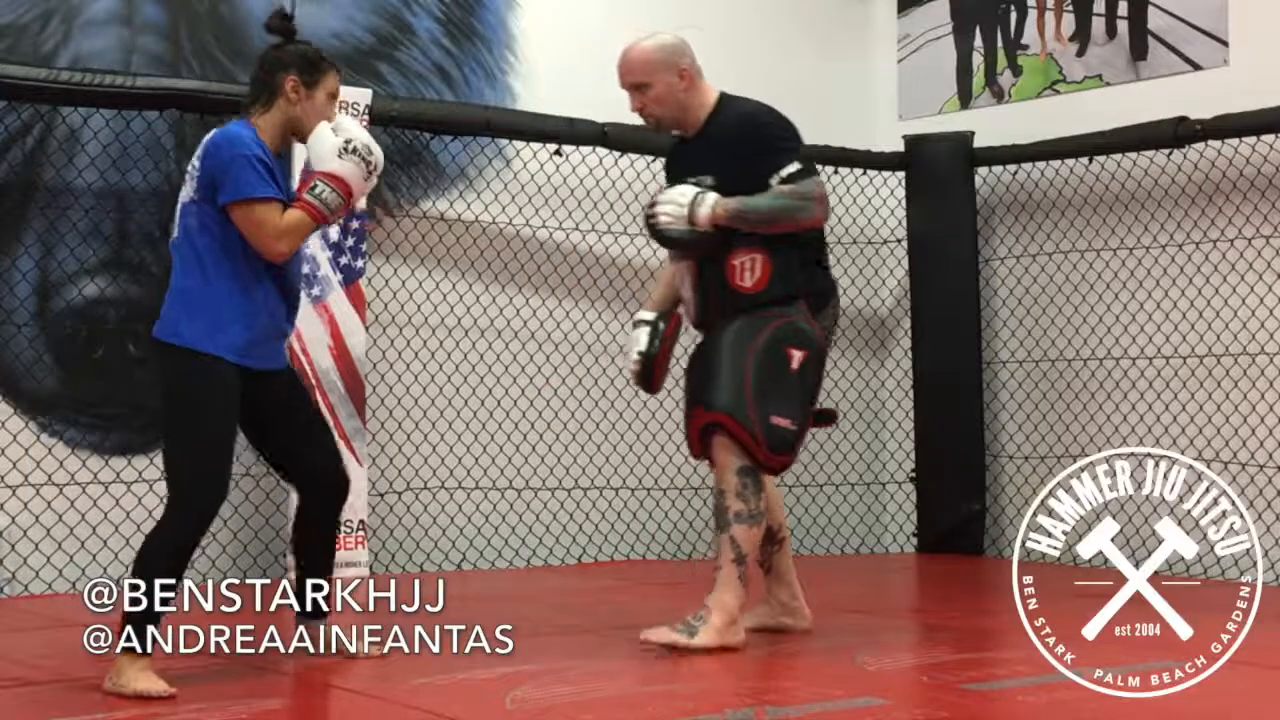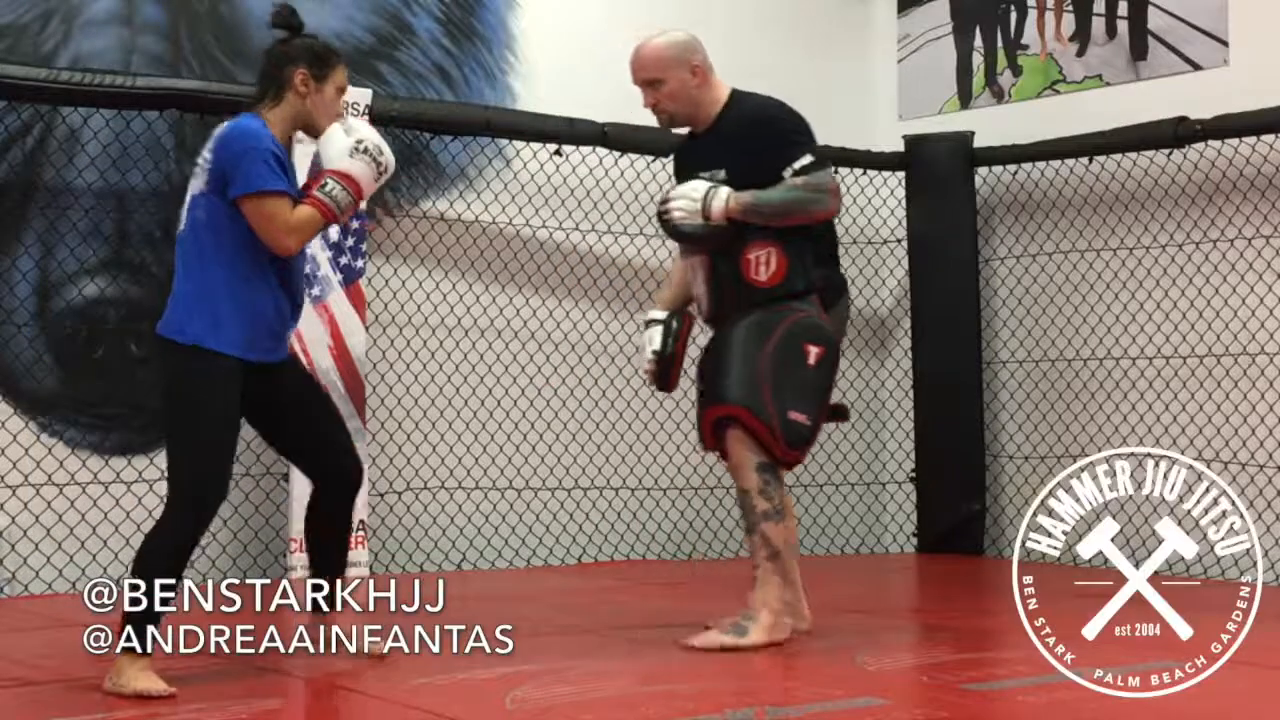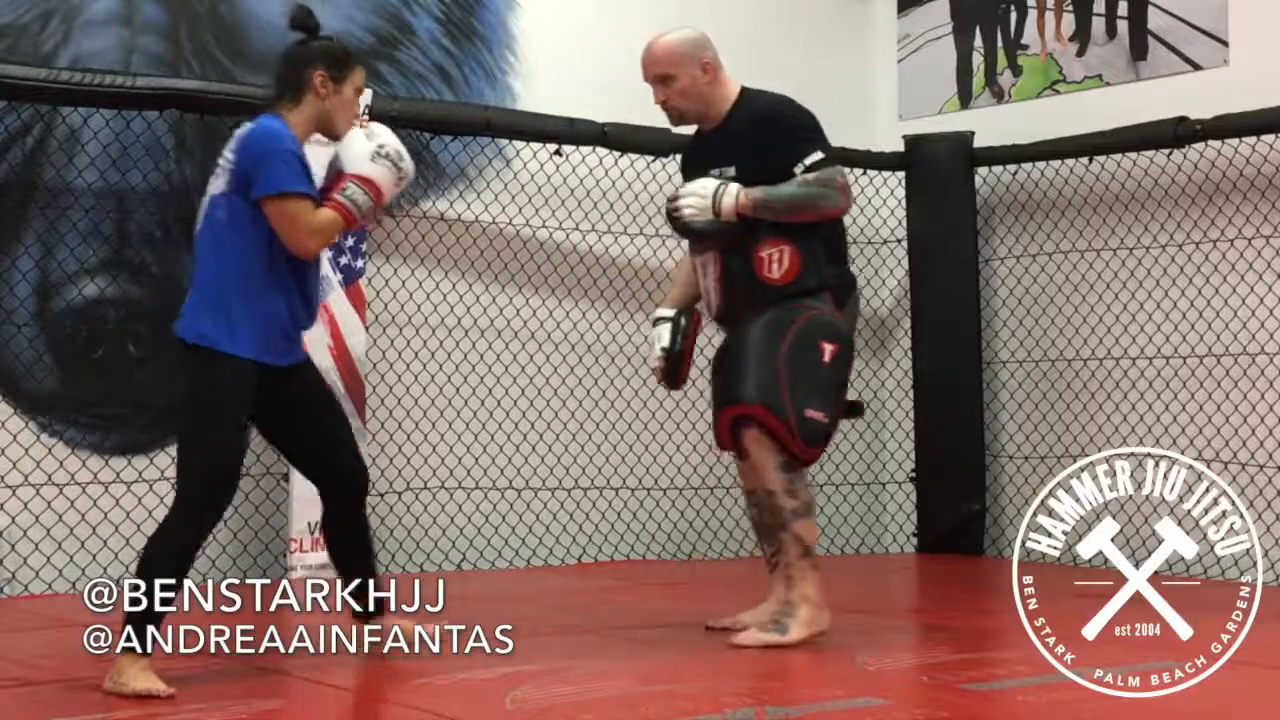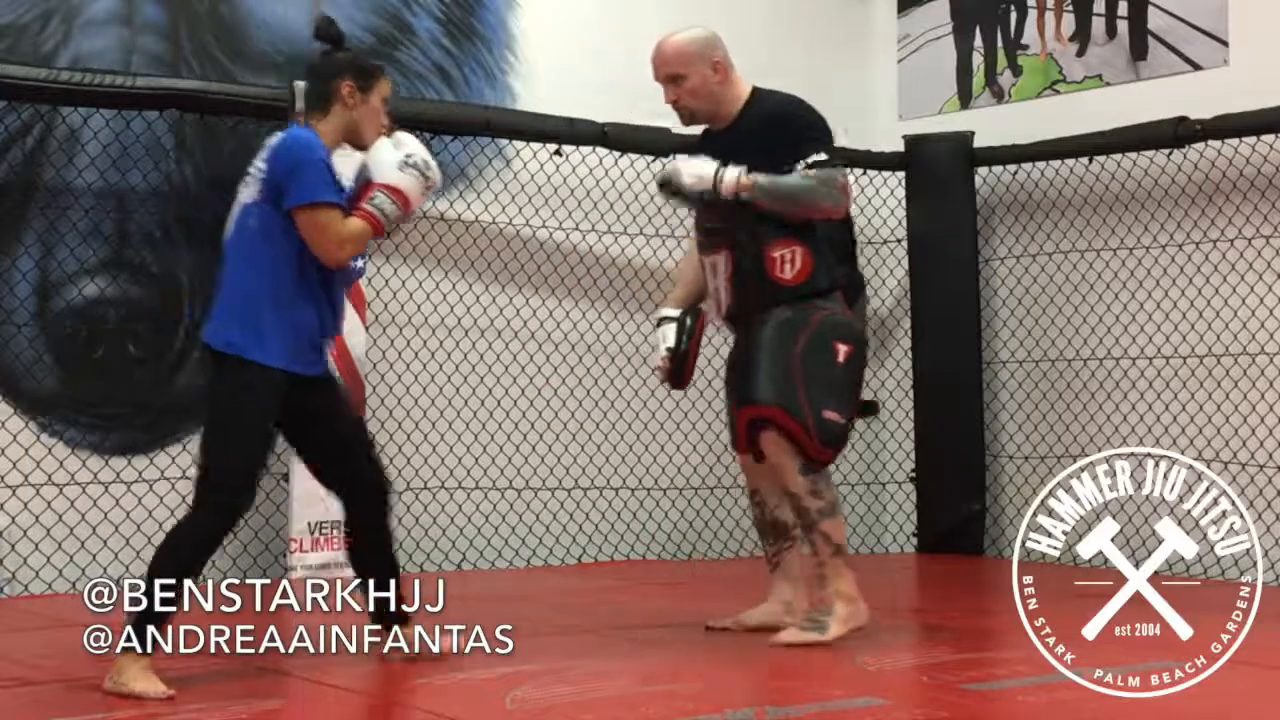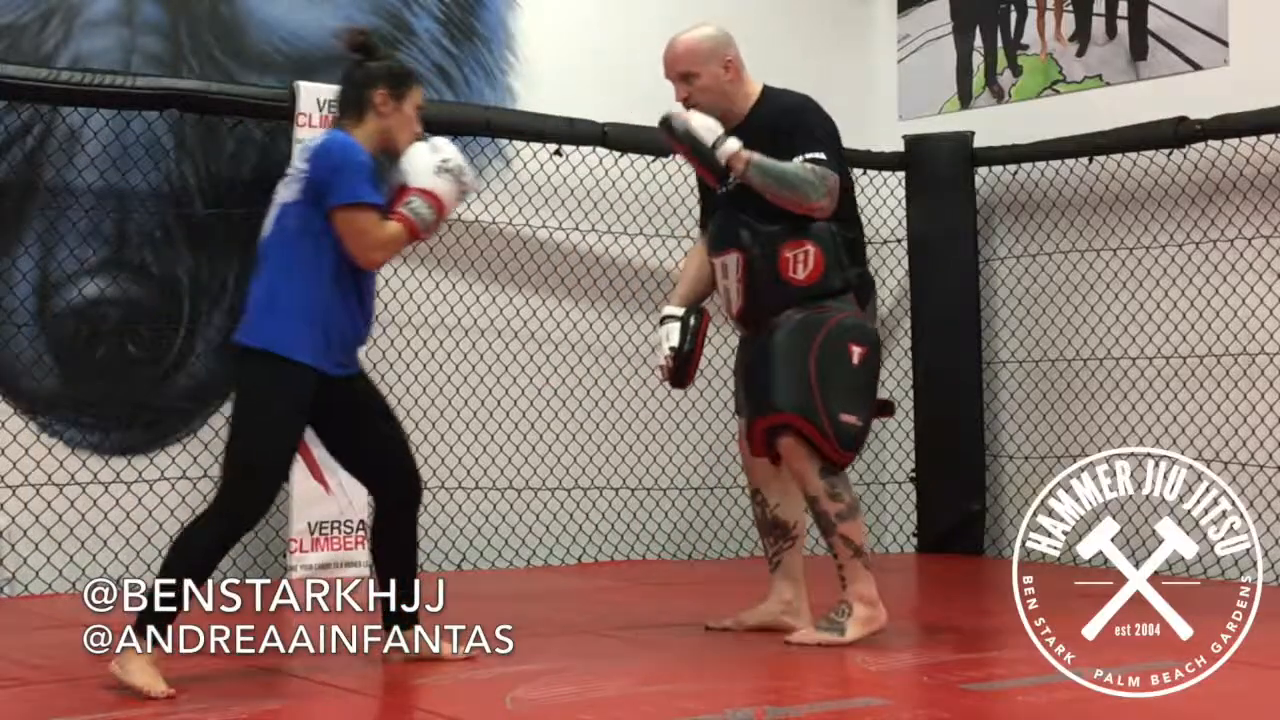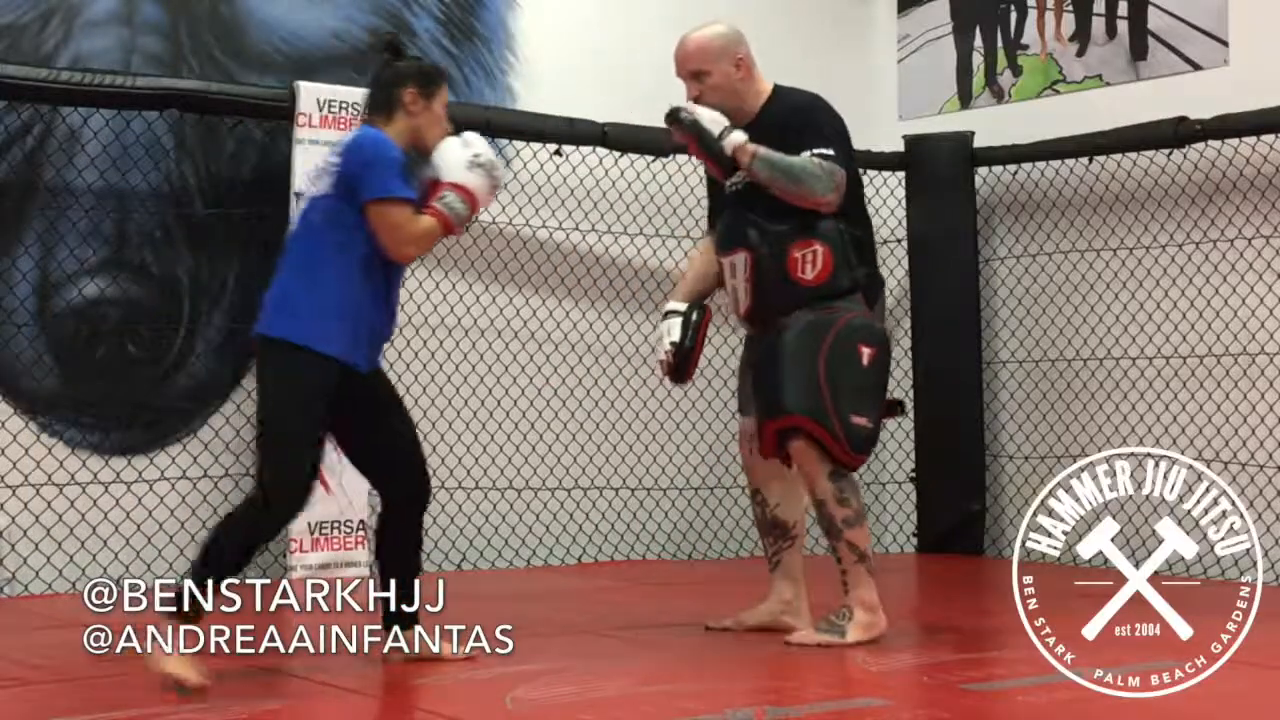
dt=0.1s
person 1, frame 1
left shoulder: (270, 156)
right shoulder: (233, 145)
right elbow: (274, 241)
left wrist: (329, 195)
right wrist: (333, 181)
left hip: (260, 356)
right hip: (203, 352)
left knee: (327, 481)
right knee: (197, 501)
left ankle: (313, 623)
right ankle: (130, 658)
person 1, frame 2
left shoulder: (268, 148)
right shoulder: (246, 137)
right elbow: (283, 236)
left wrist: (327, 193)
right wrist: (344, 182)
left hip: (264, 351)
right hip: (209, 348)
left knee: (340, 471)
right knee: (196, 502)
left ankle: (330, 615)
right ankle: (130, 658)
person 1, frame 3
left shoulder: (283, 148)
right shoulder: (267, 139)
right elbow: (304, 238)
left wrist: (344, 198)
right wrist: (364, 186)
left hip: (277, 353)
right hip: (225, 350)
left knee: (346, 478)
right knee: (203, 503)
left ankle: (371, 619)
right ankle: (130, 657)
person 1, frame 4
left shoulder: (303, 154)
right shoulder: (300, 148)
right elbow: (335, 248)
left wrist: (371, 211)
right wrist: (392, 198)
left hip: (299, 363)
right hip: (250, 359)
left knee: (368, 490)
right knee: (220, 508)
left ankle: (393, 626)
right ankle: (131, 654)
person 1, frame 5
left shoulder: (342, 160)
right shoulder: (341, 152)
right elbow: (371, 249)
left wrist: (406, 213)
right wrist: (428, 201)
left hip: (330, 363)
right hip: (280, 356)
left knee: (400, 487)
right knee: (241, 503)
left ankle: (402, 627)
right ankle: (139, 646)
person 1, frame 6
left shoulder: (371, 153)
right shoulder: (374, 149)
left elbow: (391, 242)
right elbow: (402, 243)
left wrist: (443, 210)
right wrist: (460, 193)
left hip: (344, 356)
right hip: (298, 347)
left knee: (407, 485)
right knee: (283, 493)
left ankle: (400, 629)
right ankle: (180, 633)
person 2, frame 1
left shoulder: (755, 125)
right shoulder: (682, 154)
left elbow: (812, 206)
left wrist: (713, 209)
right wrist: (650, 314)
left hip: (785, 315)
right hip: (736, 321)
left knee: (732, 447)
right knee: (739, 456)
left ankle: (721, 611)
right ankle: (785, 599)
person 2, frame 2
left shoulder: (766, 120)
right shoulder: (691, 152)
left elbow: (826, 197)
left wrist: (726, 203)
right wrist: (662, 314)
left hip: (793, 311)
right hip: (743, 319)
left knee: (747, 443)
right knee: (743, 450)
left ankle: (770, 607)
right ankle: (784, 601)
person 2, frame 3
left shoulder: (776, 118)
right shoulder: (699, 151)
left elbow: (835, 194)
right elbow: (704, 246)
left wrist: (736, 199)
right wrist: (669, 312)
left hip: (805, 308)
right hip: (753, 317)
left knee: (764, 443)
right knee: (754, 451)
left ankle: (805, 603)
right ankle: (789, 598)
person 2, frame 4
left shoulder: (786, 117)
right shoulder: (711, 148)
left elbow: (832, 198)
right elbow: (708, 243)
left wrist: (733, 181)
right wrist: (672, 310)
left hip: (812, 309)
right hip: (758, 319)
left knee: (785, 444)
right knee: (756, 452)
left ankle: (845, 599)
right ankle: (788, 597)
person 2, frame 5
left shoulder: (795, 116)
right shoulder: (715, 149)
left elbow: (820, 198)
right elbow: (714, 242)
left wrist: (730, 152)
right wrist: (676, 308)
left hip: (824, 310)
right hip: (766, 321)
left knee: (800, 448)
right knee: (760, 453)
left ankle: (863, 601)
right ankle: (787, 598)
person 2, frame 6
left shoulder: (805, 114)
right shoulder: (725, 146)
left elbow: (826, 191)
right elbow: (720, 240)
left wrist: (736, 145)
right wrist: (680, 303)
left hip: (831, 312)
right hip: (773, 322)
left knee: (812, 450)
right knee: (761, 452)
left ankle: (864, 607)
right ankle: (786, 599)
